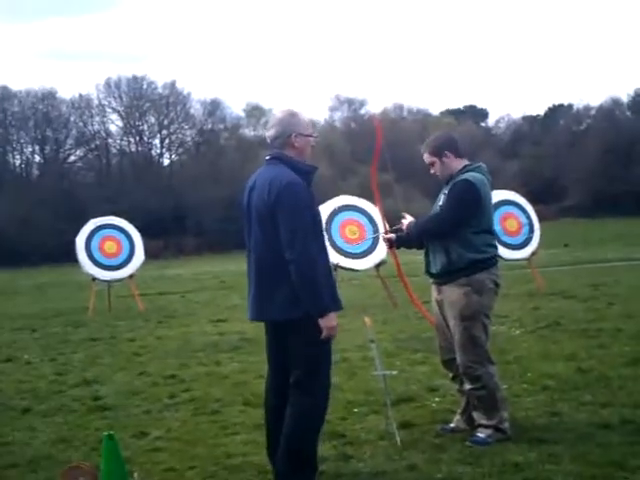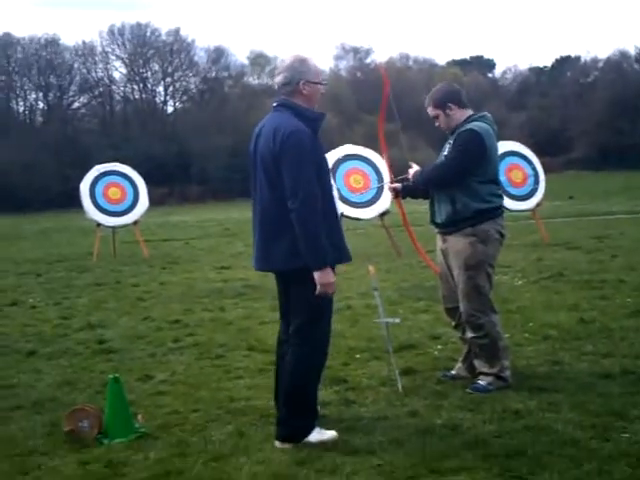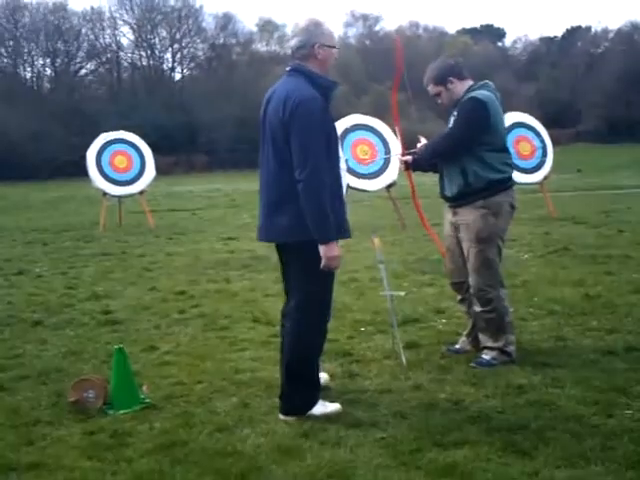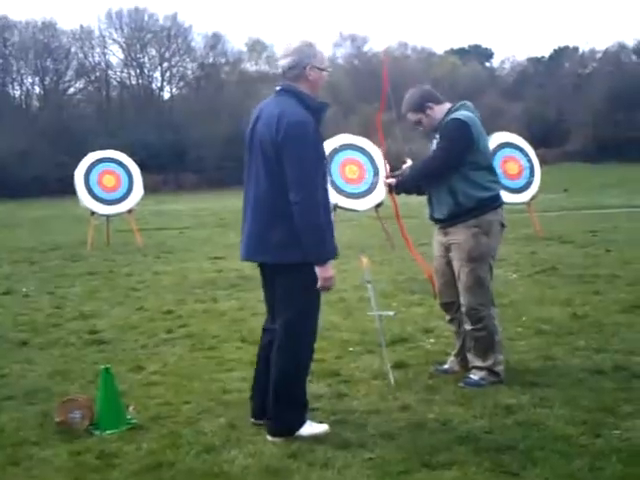
dt=0.3s
person 1, frame 1
left shoulder: (258, 180)
right shoulder: (290, 184)
right elbow: (302, 254)
right wrist: (323, 309)
left hip: (273, 301)
right hip: (299, 305)
left knee: (280, 383)
right knee: (309, 389)
person 1, frame 2
left shoulder: (266, 127)
right shoulder: (296, 132)
right elbow: (305, 204)
right wrist: (322, 263)
left hip: (280, 249)
right hip: (303, 253)
left knee: (292, 331)
right knee: (309, 337)
left ankle: (288, 407)
right ankle: (295, 427)
person 1, frame 3
left shoulder: (278, 92)
right shoulder: (307, 99)
right elbow: (311, 175)
right wrist: (327, 236)
left hip: (283, 219)
right hip: (304, 224)
left knee: (297, 304)
right knee: (310, 310)
left ankle: (298, 376)
right ankle: (298, 399)
person 1, frame 4
left shoulder: (263, 111)
right shoulder: (298, 120)
right elbow: (305, 196)
right wrist: (321, 257)
left hip: (267, 239)
right hip: (293, 244)
left knee: (277, 324)
right knee: (296, 331)
left ankle: (263, 404)
right ankle: (285, 420)
person 2, frame 1
left shoulder: (469, 183)
right shoulder: (455, 185)
left elbow: (440, 225)
right elbow: (437, 231)
left wrist: (412, 226)
right wrist: (401, 239)
left hip: (469, 281)
right hip: (448, 281)
left knee: (472, 357)
right knee: (452, 356)
left ankle: (494, 423)
right ankle: (470, 414)
person 2, frame 2
left shoulder: (474, 134)
right shoulder: (461, 135)
left elbow: (445, 174)
right elbow: (442, 180)
left wrist: (418, 175)
right wrist: (407, 189)
left hip: (475, 231)
right hip: (453, 231)
left knee: (475, 306)
right knee: (455, 305)
left ankle: (495, 371)
right ankle: (472, 363)
person 2, frame 3
left shoulder: (478, 103)
right shoulder: (466, 106)
left elbow: (450, 145)
right elbow: (451, 154)
left wrist: (423, 151)
right wrist: (417, 161)
left hip: (484, 203)
right hip: (461, 203)
left knee: (483, 280)
right knee: (460, 277)
left ankle: (500, 346)
right ankle: (476, 336)
person 2, frame 4
left shoulder: (460, 123)
right shoulder: (447, 128)
left elbow: (435, 166)
right elbow: (434, 177)
left wrist: (407, 173)
right wrist: (401, 184)
left hip: (475, 222)
right hip: (449, 223)
left knee: (474, 299)
right knee: (449, 297)
left ankle: (488, 366)
right ankle: (464, 356)
